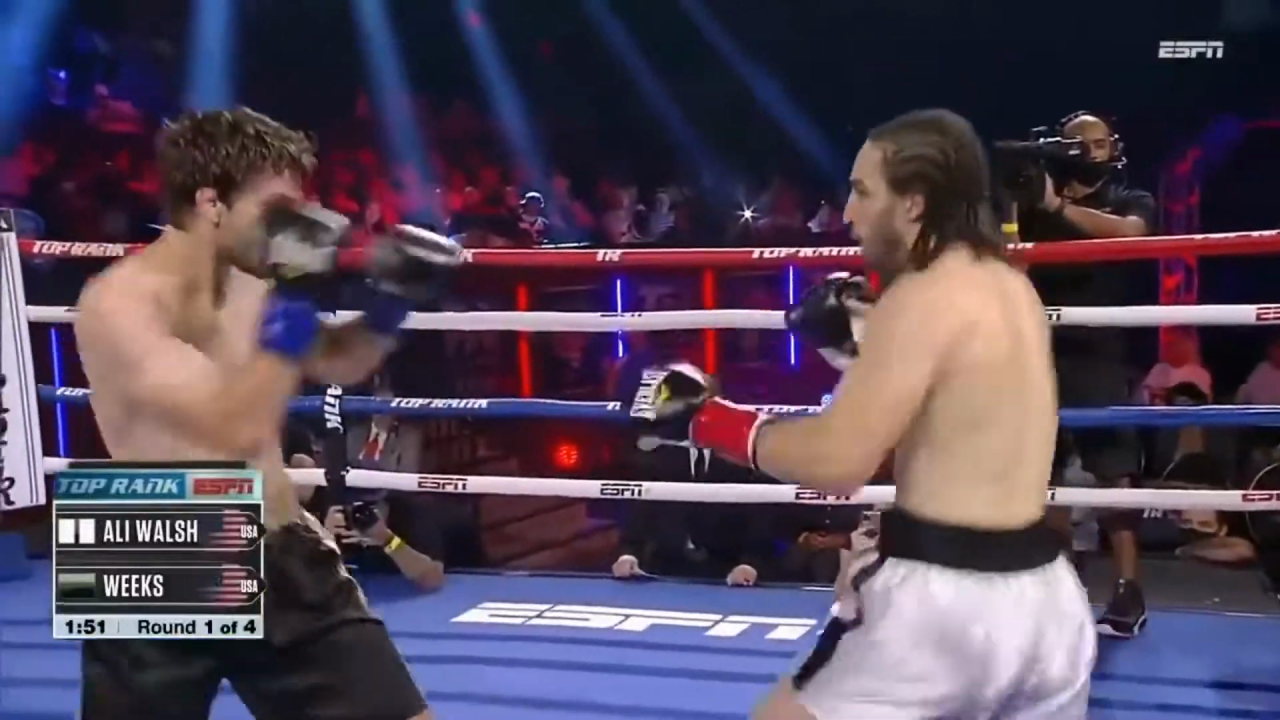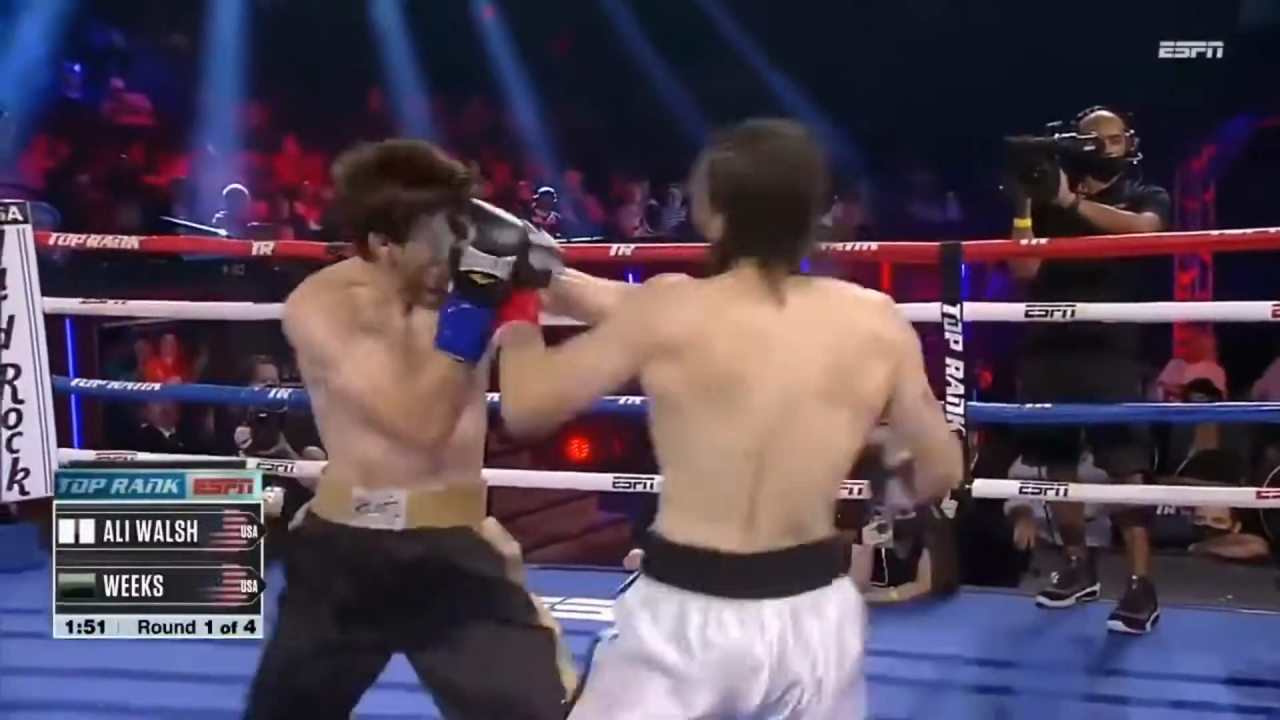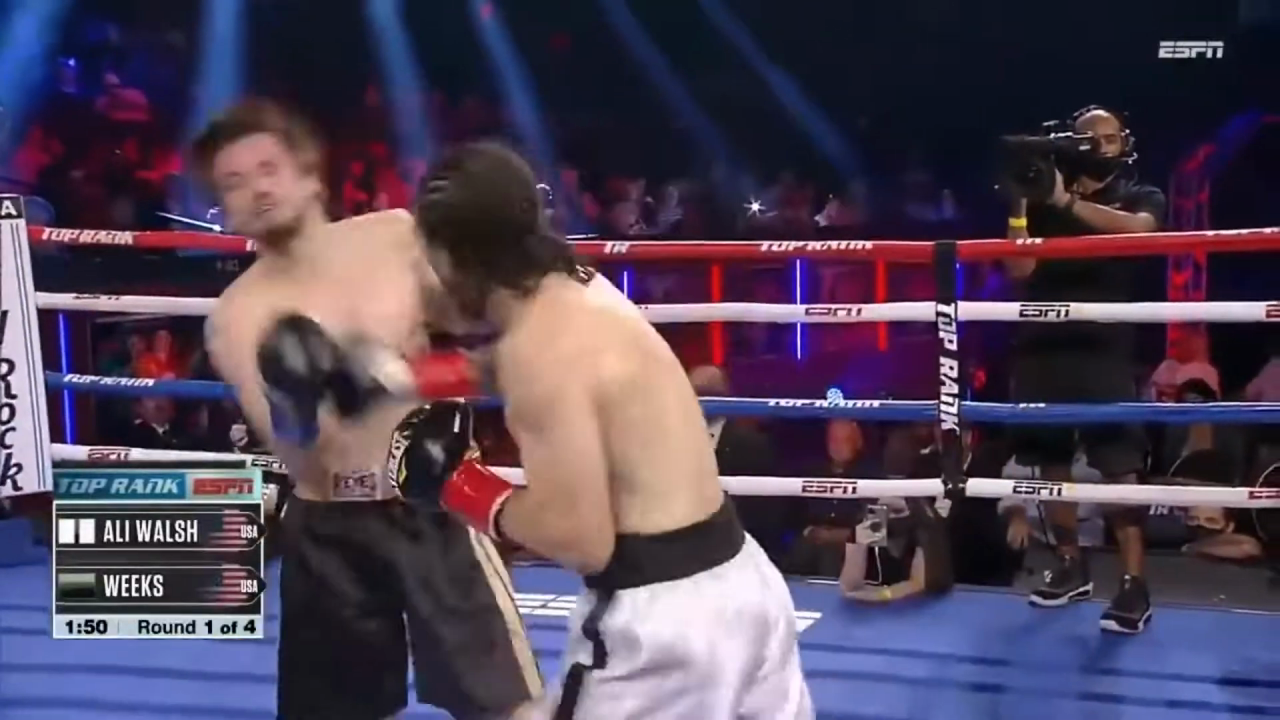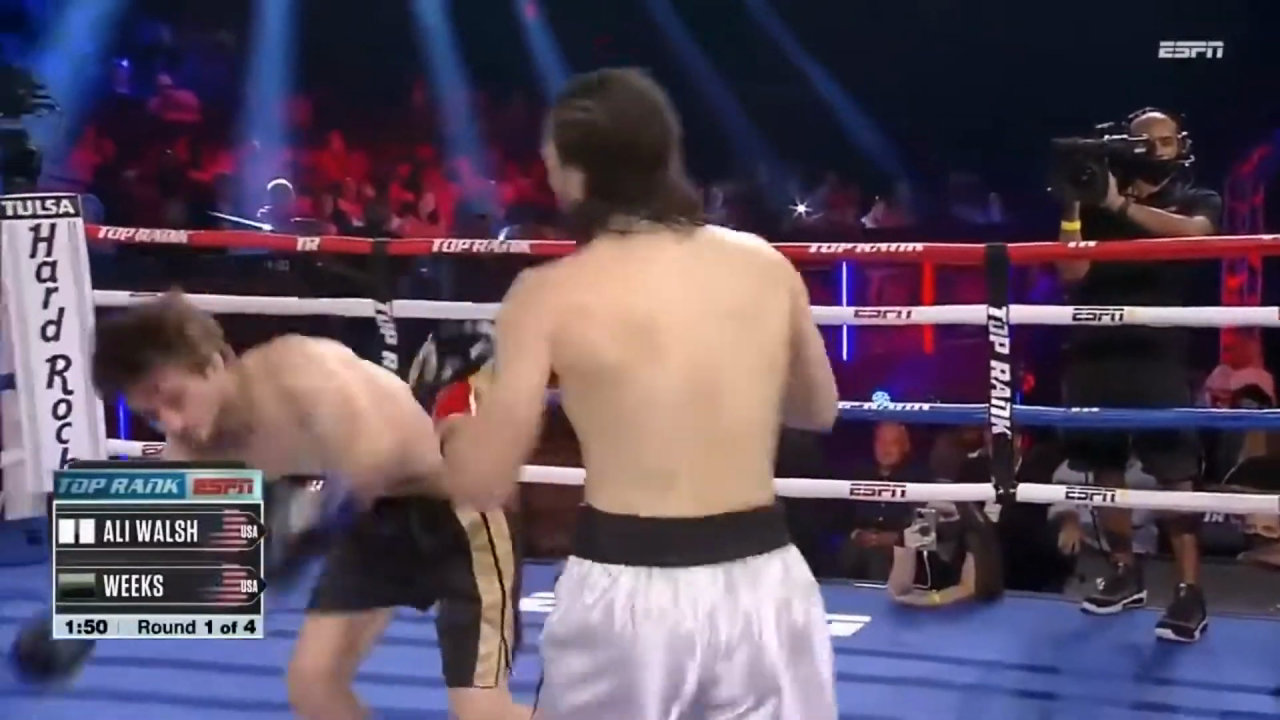
dt=0.3s
person 1, frame 1
left shoulder: (923, 303)
right shoulder: (1003, 286)
left elbow: (835, 462)
left wrist: (704, 416)
right wrist: (862, 341)
left hip: (936, 594)
right hip: (1038, 594)
person 1, frame 2
left shoulder: (674, 312)
right shoulder: (875, 321)
left elbow: (525, 405)
right elbow: (940, 476)
left wrist: (517, 319)
left hip: (693, 616)
right hip: (813, 615)
person 1, frame 3
left shoulder: (540, 348)
right shoulder: (582, 287)
left elbow: (586, 541)
left wrist: (463, 486)
right wrist: (400, 374)
left hip: (658, 616)
right hip: (742, 583)
person 1, frame 4
left shoulder: (553, 297)
right shoulder: (763, 263)
left elbow: (478, 479)
right elbow: (819, 409)
left hip: (627, 592)
right hip: (761, 583)
person 2, frame 1
left shoulder: (260, 277)
right shoulder: (120, 304)
left elbow: (343, 365)
right elbow: (235, 433)
left wrist: (390, 299)
right wrist: (295, 302)
left hip: (281, 556)
person 2, frame 2
left shoulder: (478, 267)
right shoulder: (318, 309)
right elbow: (419, 429)
right wrist: (470, 303)
left hip: (456, 546)
right hip: (342, 549)
person 2, frame 3
left shoulder: (395, 236)
right shoulder: (237, 316)
right elbow: (298, 454)
right wrist: (297, 402)
left hip: (428, 510)
right hip: (328, 528)
person 2, frame 4
left shoulder: (300, 372)
right shoulder: (190, 434)
left elbow: (380, 458)
left hip: (455, 505)
right hip: (382, 509)
right knee: (311, 682)
person 3, frame 1
left shoulder: (1130, 201)
right shoulder: (1037, 207)
left elbow: (1129, 231)
left wrist: (1058, 206)
right wrist: (1012, 206)
left hip: (1098, 351)
left knee: (1114, 470)
right knee: (1046, 466)
left ankle: (1128, 588)
person 3, frame 2
left shoulder: (1146, 197)
right shoulder: (1050, 204)
left elbow: (1141, 229)
right elbow: (1025, 268)
left wrist: (1072, 201)
right wrist: (1024, 202)
left hip: (1110, 347)
right hip: (1048, 347)
left knee: (1126, 465)
right knee: (1057, 461)
left ankle: (1141, 584)
right ankle: (1077, 566)
person 3, frame 3
left shoulder: (1141, 196)
right shoulder: (1045, 203)
left elbow: (1138, 228)
right elbow: (1020, 268)
left wrist: (1068, 202)
right wrist: (1019, 202)
left hip: (1104, 348)
right hip: (1042, 347)
left knee: (1120, 466)
right knee: (1052, 461)
left ankle: (1134, 585)
right ankle: (1071, 567)
person 3, frame 4
left shoulder: (1197, 200)
right shoulder: (1099, 207)
left elbow: (1193, 233)
right elbow: (1072, 271)
left wrist: (1121, 204)
right wrist: (1072, 204)
left hip: (1158, 352)
right hip: (1095, 351)
left knee: (1175, 472)
right knee: (1105, 466)
left ankle: (1189, 592)
right ankle: (1125, 573)
